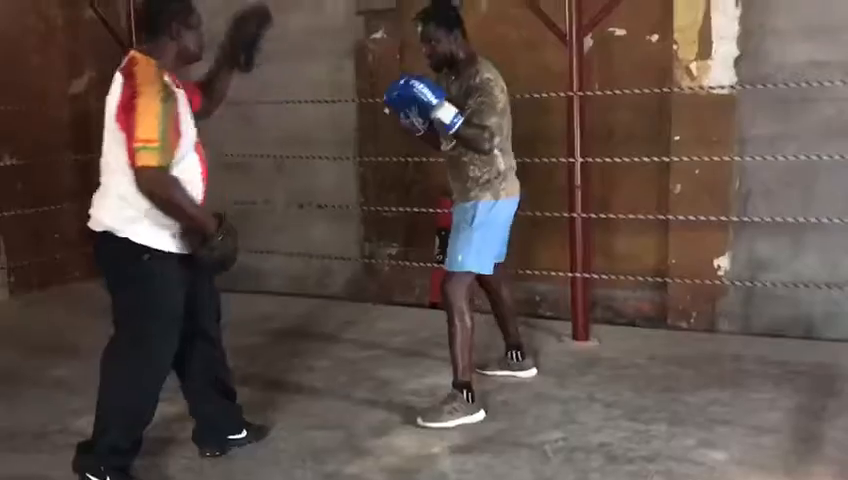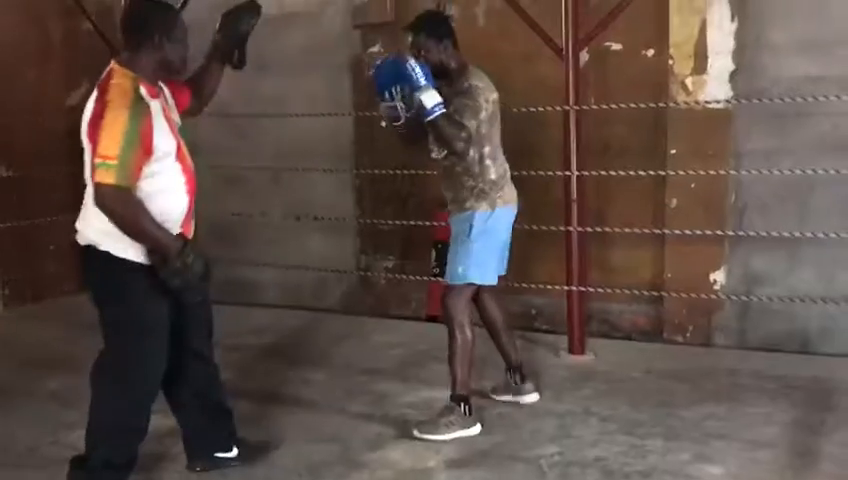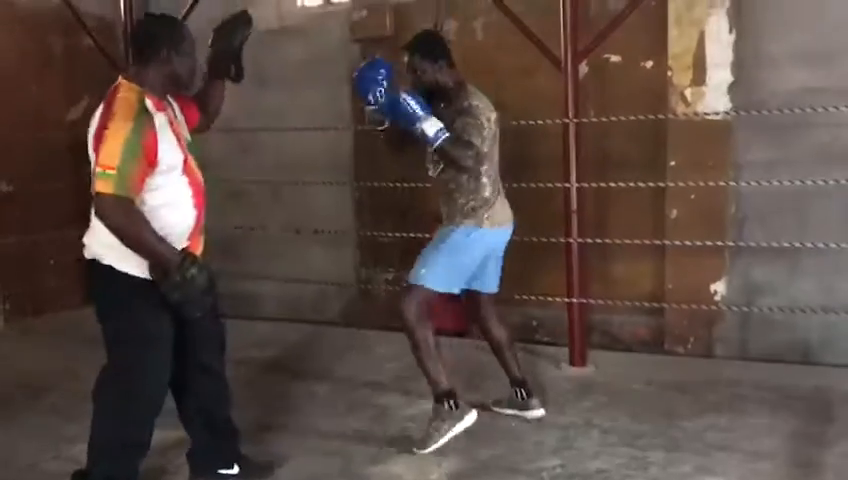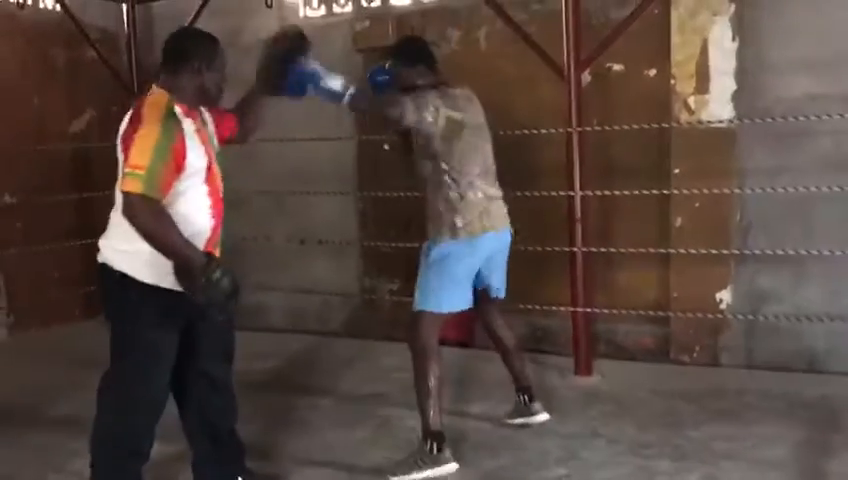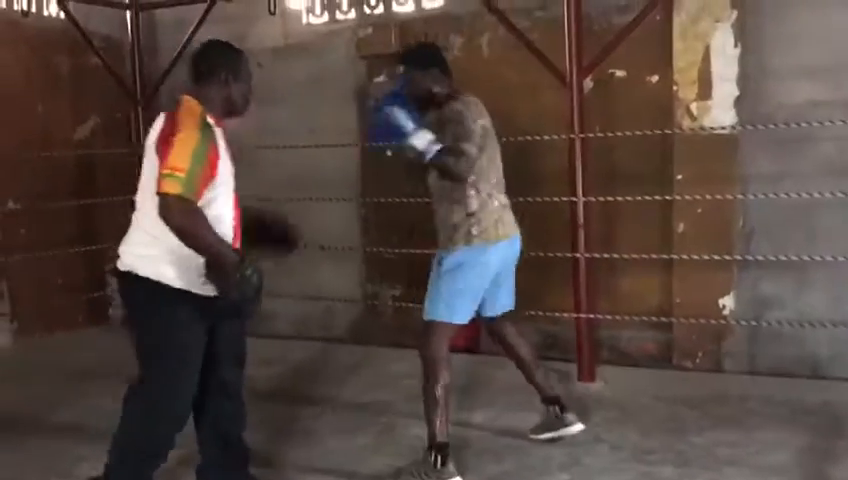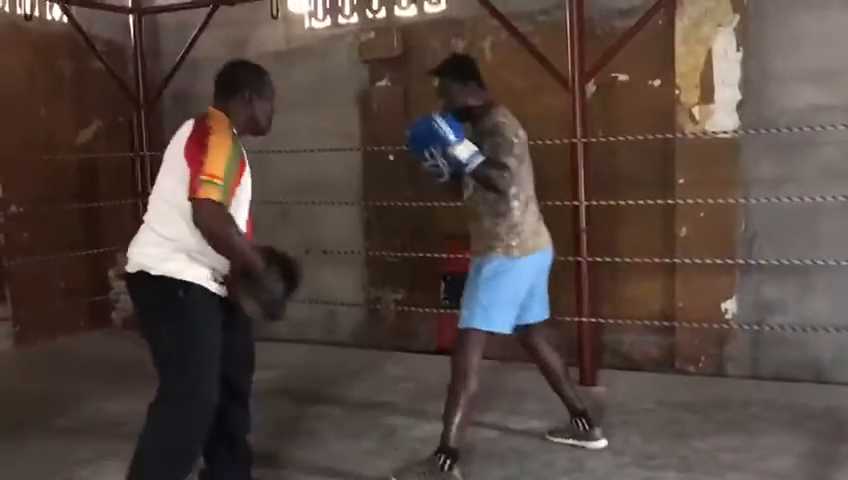
dt=0.2s
person 1, frame 1
left shoulder: (156, 78)
right shoulder: (146, 87)
left elbow: (202, 102)
right elbow: (152, 178)
left wrist: (234, 53)
right wrist: (207, 225)
left hip: (164, 240)
right hip: (138, 242)
left knee: (200, 331)
right knee: (144, 352)
left ankle: (221, 428)
person 1, frame 2
left shoulder: (152, 87)
right shoulder: (120, 100)
left elbow: (196, 98)
right elbow: (112, 195)
left wrist: (223, 49)
right wrist: (170, 247)
left hip: (154, 253)
right hip: (125, 258)
left knee: (191, 349)
right knee: (134, 366)
person 1, frame 3
left shoulder: (163, 103)
right shoulder: (126, 114)
left elbow: (204, 114)
right elbow: (110, 205)
left wrist: (222, 64)
right wrist: (169, 261)
left hip: (168, 265)
right hip: (131, 273)
left knee: (201, 362)
right knee: (138, 381)
person 1, frame 4
left shoulder: (194, 114)
right shoulder: (156, 119)
left elbow: (240, 126)
right elbow: (137, 205)
left wrist: (265, 82)
right wrist: (194, 262)
left hip: (186, 277)
right hip: (144, 281)
left knee: (209, 376)
right knee: (139, 391)
person 1, frame 5
left shoulder: (202, 125)
right shoulder: (190, 126)
right elbow: (174, 205)
left wrist: (254, 224)
right wrist: (228, 259)
left hip: (195, 283)
right hip: (162, 282)
left knee: (220, 383)
right knee: (165, 395)
person 1, frame 6
left shoulder: (210, 132)
right shoulder: (218, 135)
right elbow: (209, 215)
left wrist: (249, 265)
right wrist: (257, 267)
left hip: (193, 282)
right hip: (172, 282)
left knee: (231, 381)
right knee: (192, 395)
person 2, frame 1
left shoulder: (483, 79)
right shoulder: (453, 78)
left elbow: (484, 142)
right elbow: (441, 140)
left wrist: (438, 106)
right wrist: (416, 117)
left hip: (487, 197)
right hip: (477, 196)
left knee: (454, 289)
right knee: (490, 277)
left ankle: (463, 397)
right ankle: (517, 356)
person 2, frame 2
left shoulder: (472, 88)
right shoulder: (445, 86)
left elbow: (458, 143)
right elbow: (423, 135)
left wrist: (425, 94)
right wrist: (396, 103)
left hip: (485, 207)
right hip: (480, 206)
left knee: (455, 302)
right knee: (480, 294)
left ankle: (461, 410)
right ankle: (518, 379)
person 2, frame 3
left shoulder: (472, 106)
right shoulder: (441, 104)
left elbow: (465, 160)
right elbow: (401, 138)
left wrist: (425, 122)
right wrist: (382, 106)
left hip: (475, 225)
right hip: (487, 223)
left knee: (412, 307)
right knee: (483, 308)
left ankle: (448, 404)
right ankle: (523, 395)
person 2, frame 4
left shoulder: (434, 103)
right shoulder: (463, 100)
left elbow: (391, 111)
right elbow: (412, 127)
left wrist: (328, 83)
right wrist: (385, 93)
left hip: (458, 234)
right hip: (495, 227)
left knee: (423, 335)
right knee: (489, 311)
right ankle: (527, 400)
person 2, frame 5
left shoulder: (456, 113)
right shoulder: (466, 110)
left elbow: (459, 169)
right elbow: (442, 161)
left wrist: (415, 136)
right wrist: (412, 132)
left hip: (470, 244)
right hip: (503, 237)
left knee: (434, 345)
right knee: (499, 326)
right ankle: (558, 410)
person 2, frame 6
left shoulder: (497, 125)
right shoulder: (491, 124)
left elbow: (502, 183)
right elbow: (469, 185)
left wrist: (458, 146)
right wrist: (438, 160)
left hip: (507, 254)
right hip: (533, 249)
left knee: (466, 352)
right knee: (533, 337)
right ankle: (584, 424)
